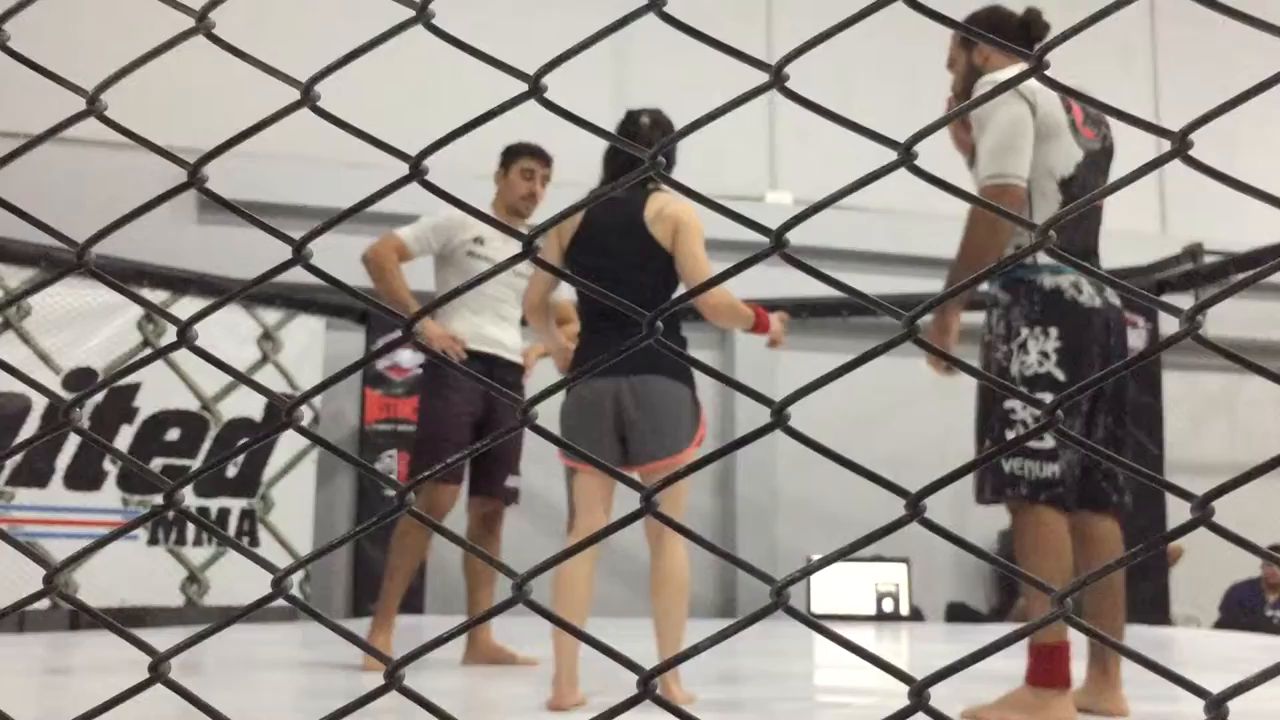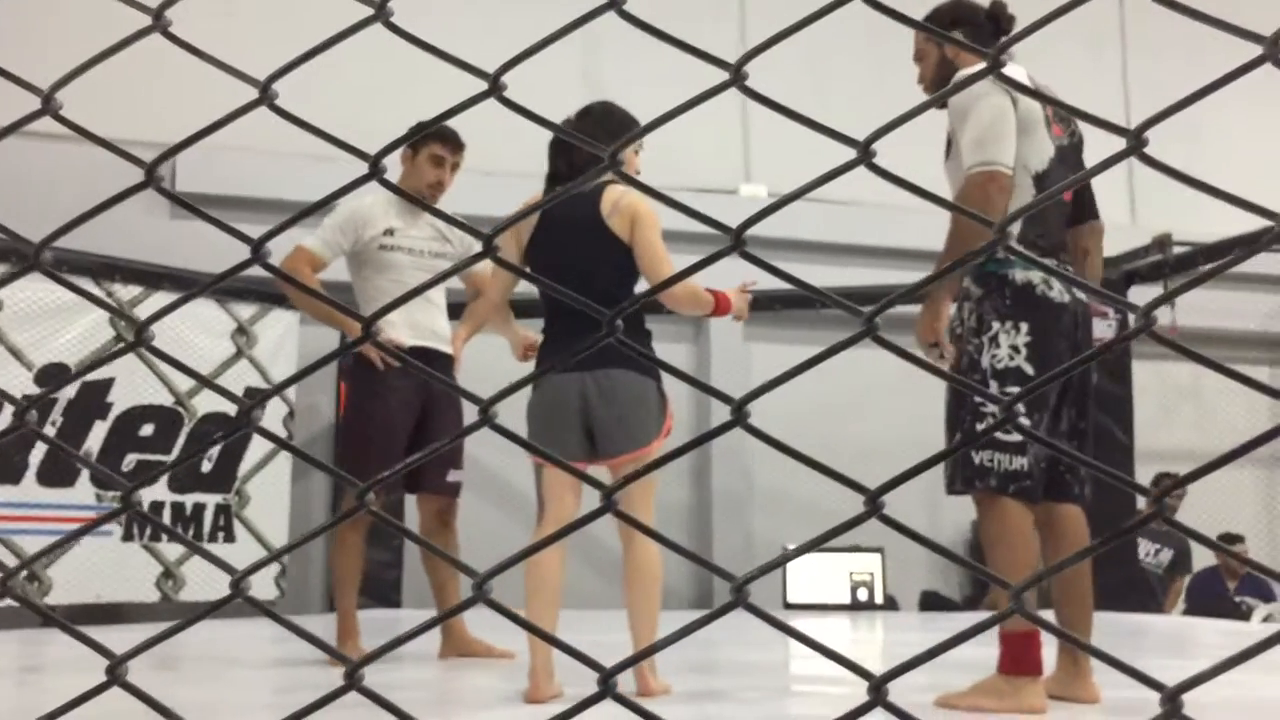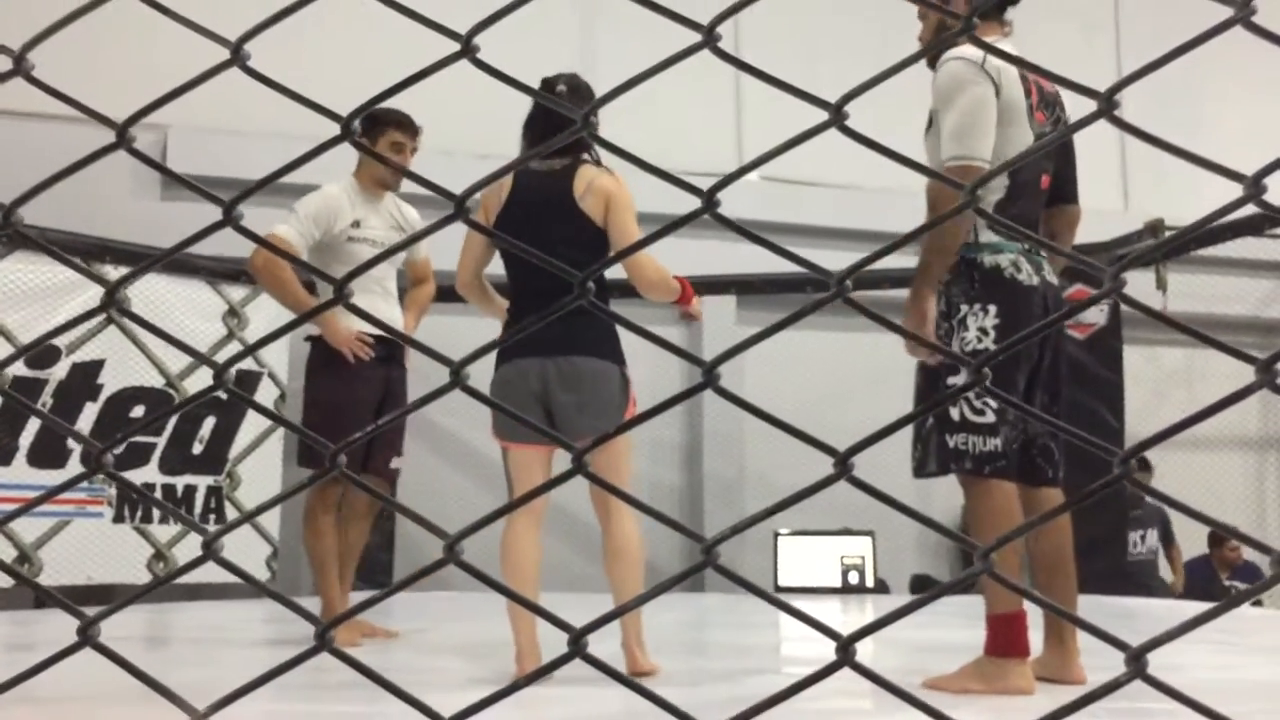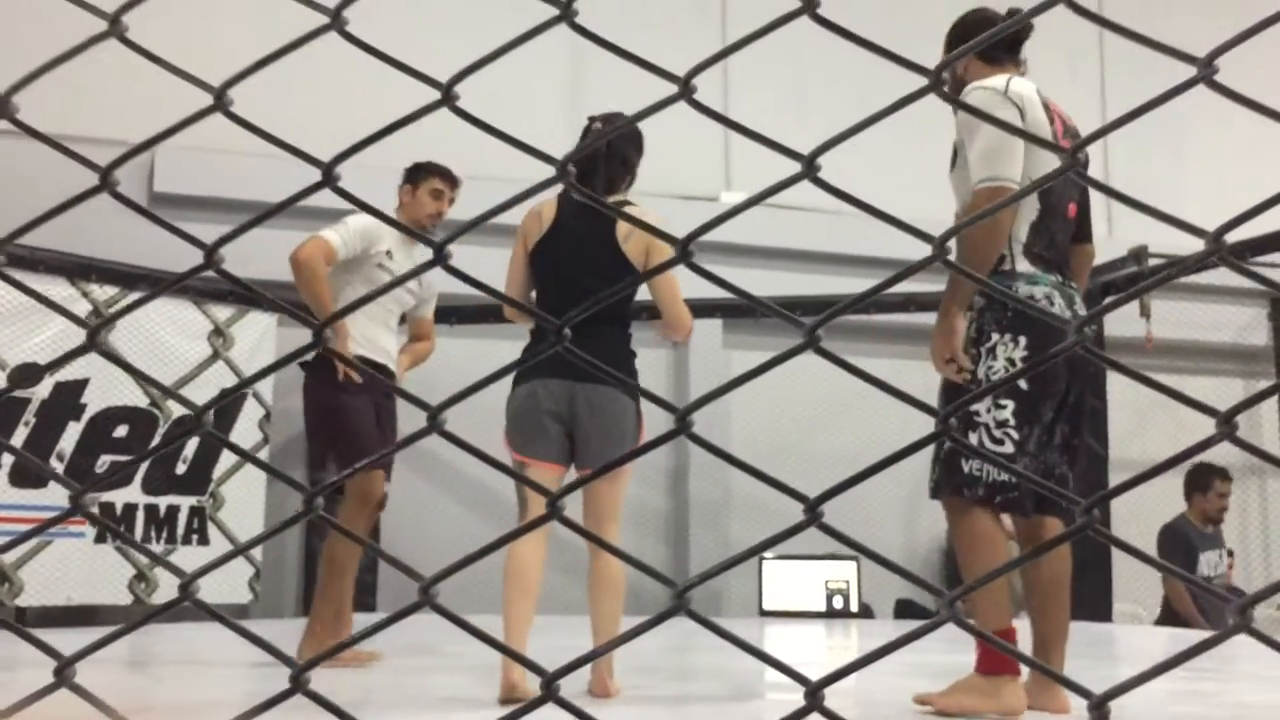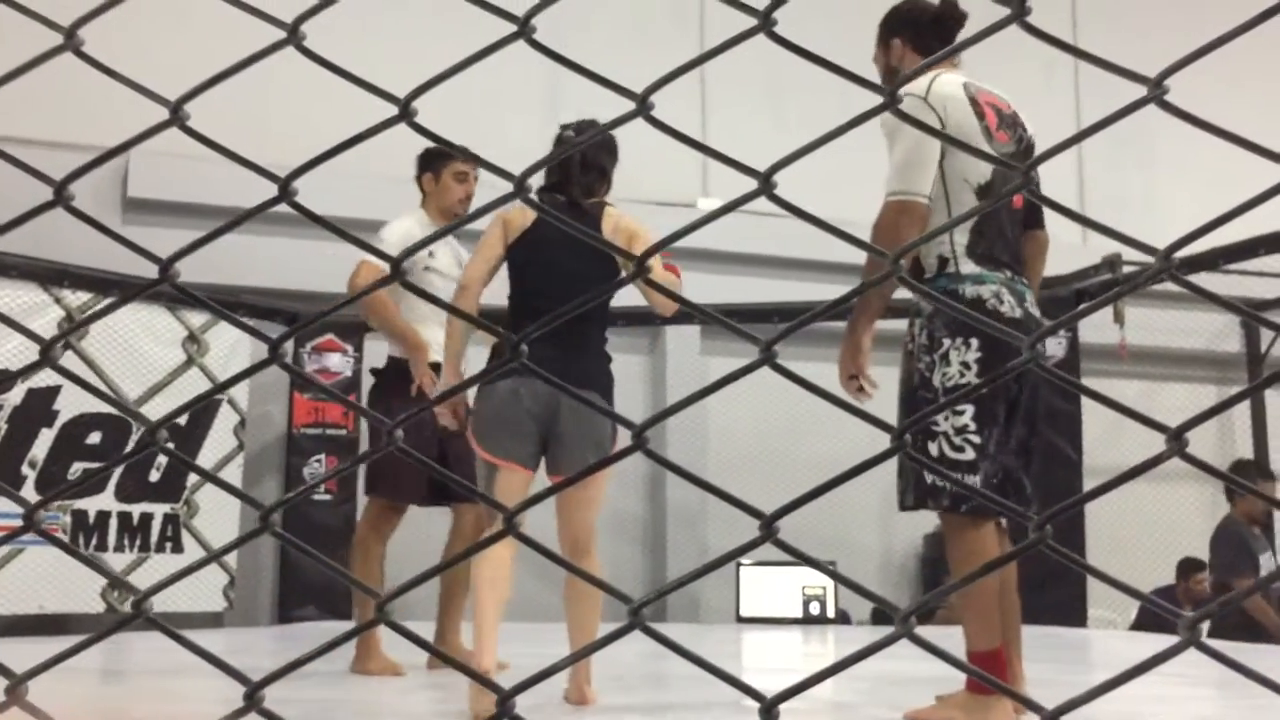
dt=1s
person 1, frame 1
left shoulder: (1003, 90)
right shoulder: (1081, 111)
left elbow: (1002, 206)
left wrist: (947, 304)
right wrist: (975, 152)
left hip: (1040, 305)
right hip: (1094, 306)
left knee: (1034, 492)
right knee: (1091, 496)
person 1, frame 2
left shoulder: (980, 87)
right shoulder: (1049, 108)
left elbow: (985, 191)
right elbow: (1086, 233)
left wrist: (936, 296)
left hip: (1010, 300)
right hip: (1059, 304)
left knee: (999, 483)
right knee: (1057, 489)
person 1, frame 3
left shoulder: (965, 63)
right shoulder: (1040, 84)
left elbow: (962, 184)
right elbow: (1065, 209)
left wrist: (922, 290)
left hip: (982, 283)
right hip: (1035, 284)
left knee: (983, 465)
right knee: (1035, 471)
left ankle: (1007, 656)
right ankle: (1062, 649)
person 1, frame 4
left shoulder: (988, 95)
right shoulder: (1058, 118)
left elbow: (993, 204)
left wrist: (952, 312)
left hip: (1009, 313)
right hip: (1059, 319)
left knee: (969, 490)
right knee: (1040, 503)
person 1, frame 5
left shoulder: (917, 96)
right shoulder: (1004, 110)
left elbow: (905, 216)
right elbow: (1035, 237)
left wrist: (859, 328)
left hip: (961, 313)
right hip: (1014, 313)
left knee: (961, 503)
right knee: (989, 504)
person 2, frame 1
left shoulder: (574, 214)
right shoulder: (673, 210)
left elbow: (534, 305)
right elbow: (710, 302)
left wrist: (559, 347)
right wrist: (765, 322)
left hip: (591, 382)
right hip: (658, 380)
left knee: (584, 530)
right knee: (667, 533)
left ankle: (565, 681)
right ankle: (670, 679)
person 2, frame 2
left shoulder: (532, 211)
right shoulder: (629, 202)
left elbow: (490, 303)
right elbow: (671, 291)
right wrist: (725, 302)
left hip: (557, 376)
right hip: (624, 374)
left knee: (553, 525)
right knee: (638, 524)
left ankle: (540, 674)
right ankle: (646, 670)
person 2, frame 3
left shoulder: (501, 186)
right shoulder: (603, 183)
left elbow: (467, 279)
right elbow: (645, 277)
right wrist: (685, 294)
left hip: (520, 359)
right hip: (589, 355)
left knee: (525, 506)
right knee: (614, 503)
left ankle: (527, 653)
right ankle: (634, 644)
person 2, frame 4
left shoulder: (541, 215)
right shoulder: (642, 227)
left elbow: (513, 305)
right elbow: (679, 325)
right wrist: (674, 327)
left hip: (540, 382)
right hip: (608, 386)
left knee: (532, 522)
right knee: (605, 532)
left ankle: (514, 663)
right ankle: (603, 671)
person 2, frame 5
left shoulder: (513, 213)
right shoulder: (621, 227)
left elbow: (466, 292)
right elbow: (665, 303)
left wrist: (450, 378)
right wrist: (665, 270)
left hip: (512, 383)
right hip: (583, 389)
left knee: (500, 529)
right knee: (580, 543)
left ankle: (484, 667)
person 3, frame 1
right shoulder: (458, 224)
left elbow: (569, 321)
right elbow: (378, 255)
left wrist: (538, 351)
right wrist: (422, 322)
left hip: (507, 378)
right hip: (456, 366)
left knee: (489, 510)
right knee: (436, 496)
left ankle: (480, 639)
right ankle: (381, 625)
person 3, frame 2
left shoulder: (454, 231)
right shoulder: (363, 212)
left elbow: (488, 293)
right elbow: (293, 272)
right wrist: (355, 329)
left hip: (439, 370)
right hip: (384, 366)
left knee: (441, 505)
right knee: (361, 503)
left ankle: (455, 634)
right ankle: (348, 636)
person 3, frame 3
left shoulder: (407, 217)
right shoulder: (329, 203)
left elbow: (424, 281)
right elbow: (264, 261)
left wrist: (408, 324)
right wrist: (324, 319)
left hip: (391, 358)
right hip: (344, 354)
left knee: (370, 490)
right knee: (331, 485)
left ankle: (343, 608)
right ankle: (332, 612)
person 3, frame 4
left shoulder: (425, 272)
right shoulder: (367, 229)
left elbow: (424, 338)
right elbow: (304, 257)
left wrist: (401, 363)
right wrist: (336, 331)
left hip: (381, 384)
right hip: (340, 373)
left knee: (366, 501)
right knee: (367, 488)
left ankle: (318, 634)
right ankle: (339, 627)
person 3, frame 5
left shoulder: (458, 253)
right shoulder: (406, 232)
right elbow: (362, 287)
right wrist: (417, 345)
right hip: (410, 385)
left knee: (474, 515)
right knee: (384, 513)
left ankle: (448, 641)
right ankle: (367, 647)
